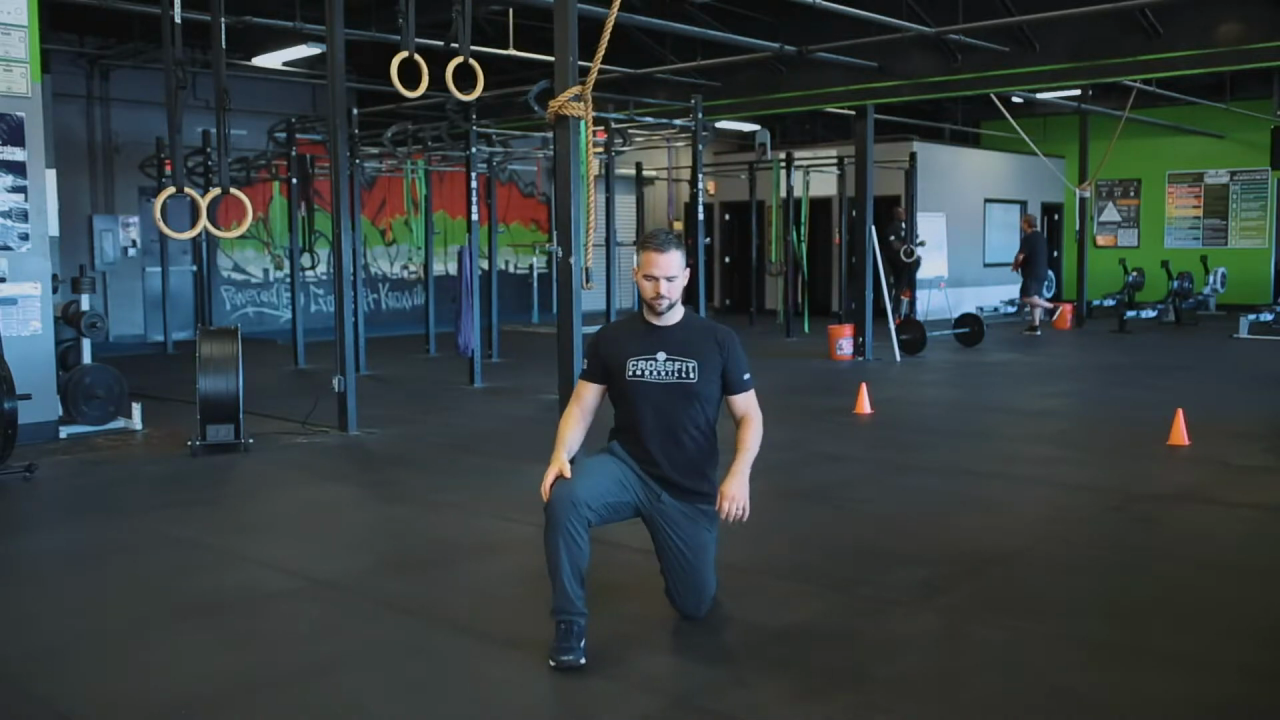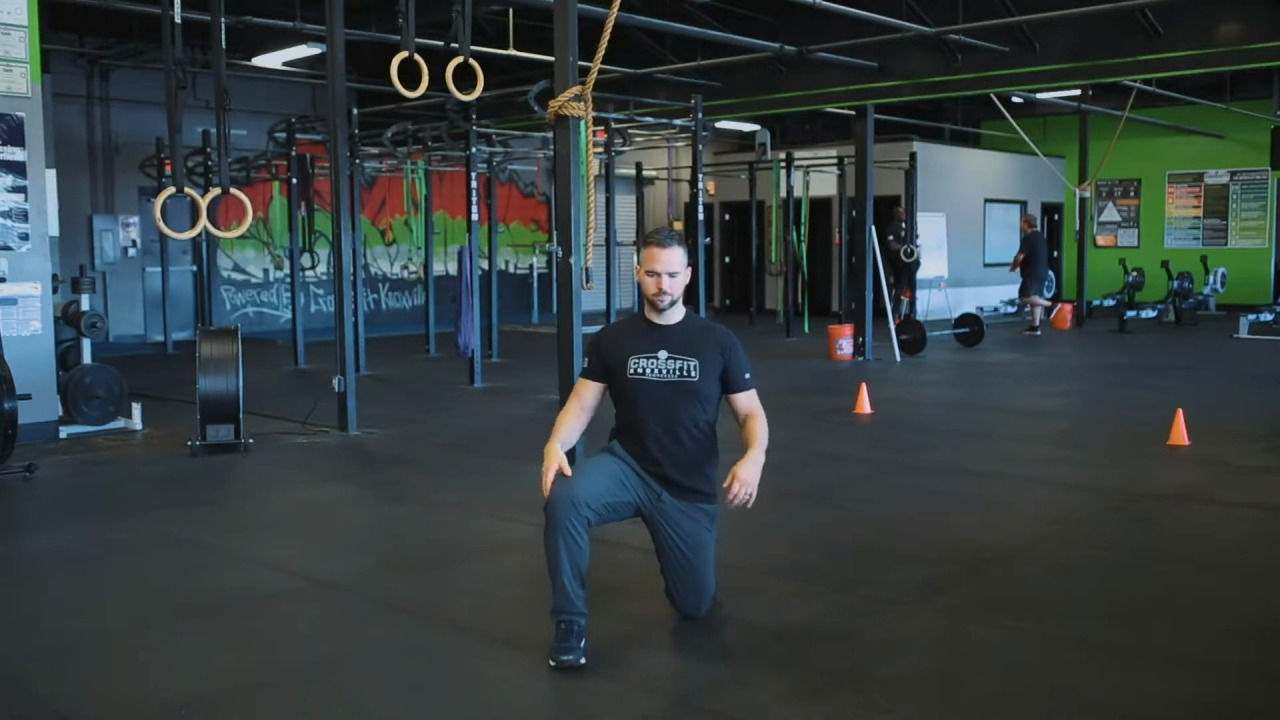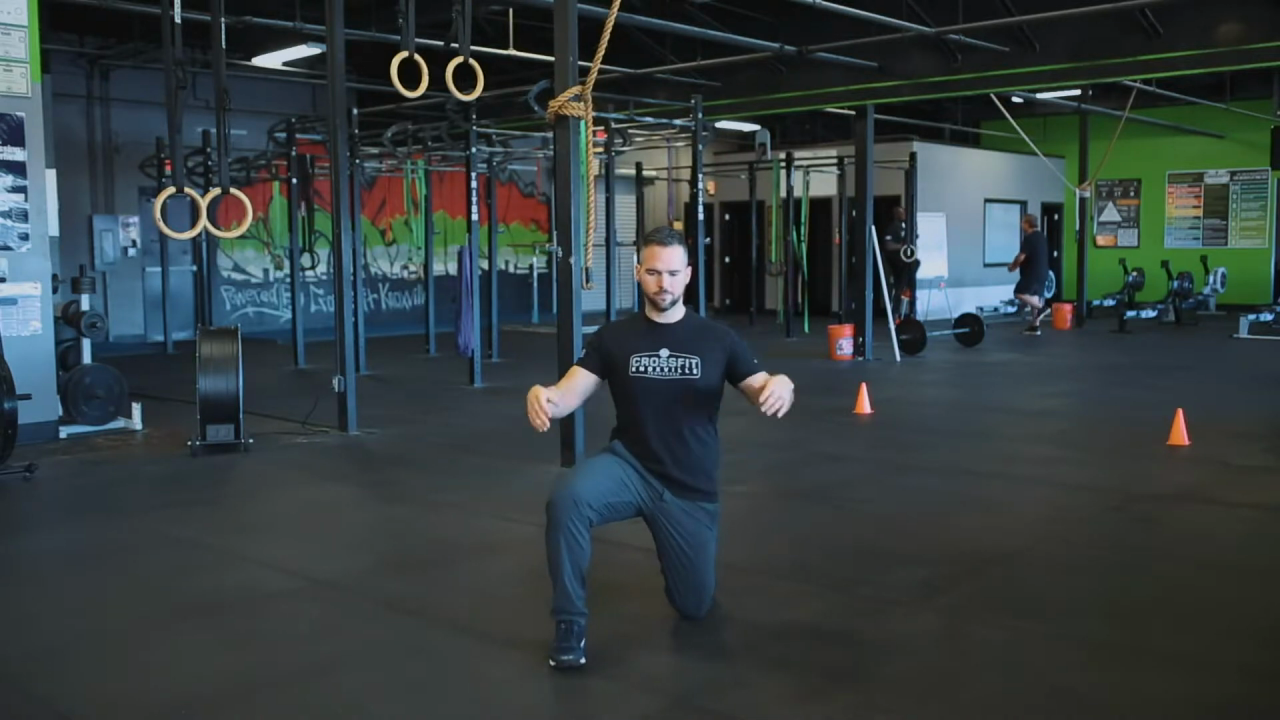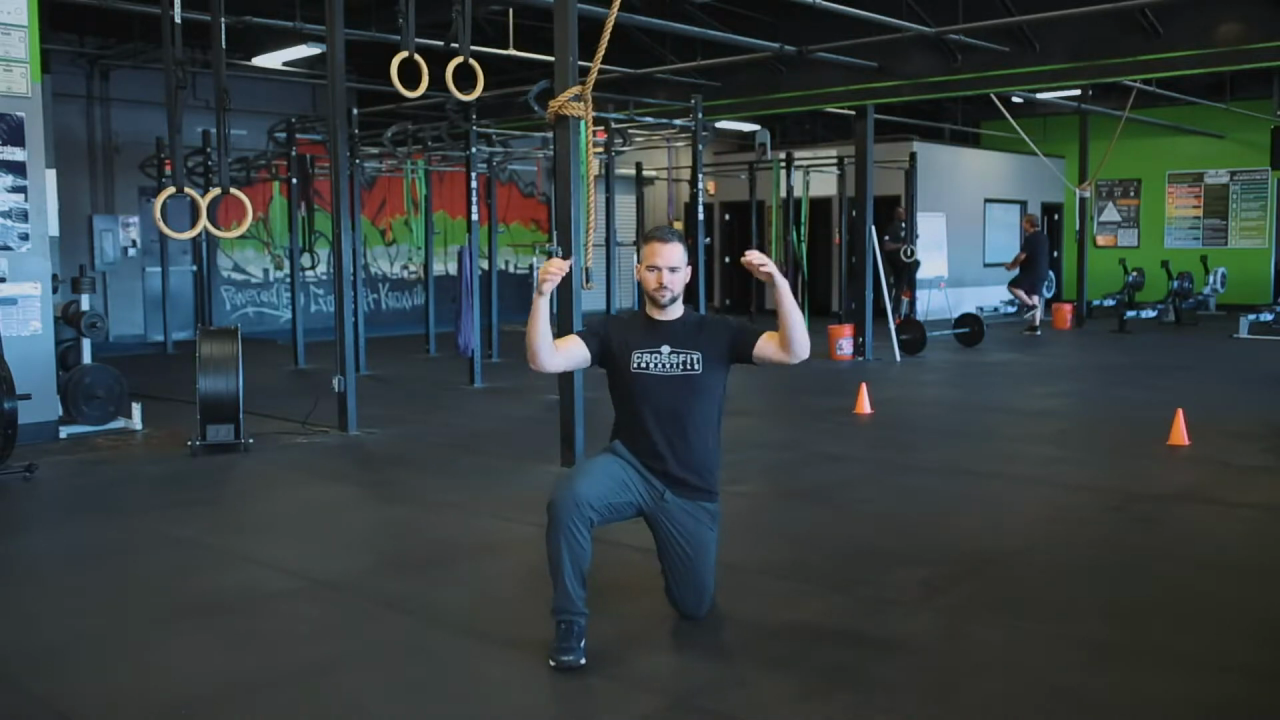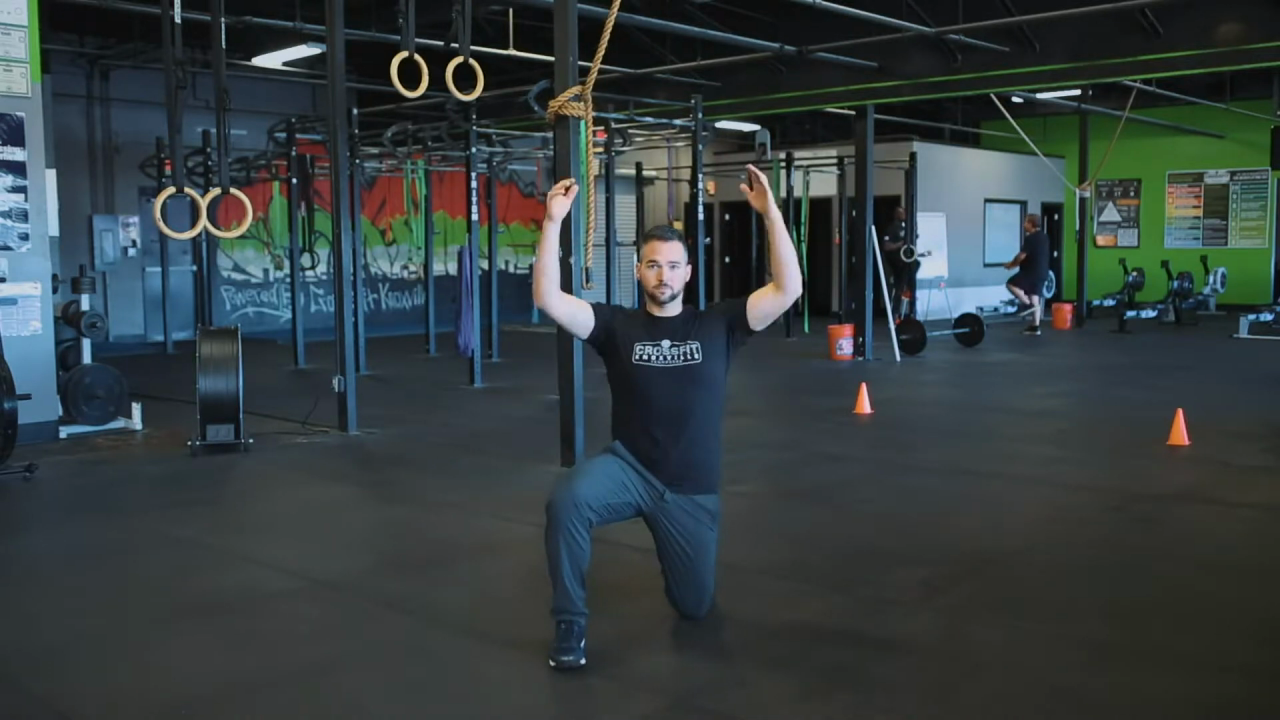
dt=0.2s
person 1, frame 1
left shoulder: (718, 341)
right shoulder: (610, 339)
left elbow: (749, 416)
right elbow: (581, 407)
left wrist: (739, 473)
right wrist: (560, 455)
left hip: (690, 486)
right hip: (625, 466)
left knee: (695, 606)
right knee: (563, 500)
left ankle: (680, 552)
right ankle: (569, 624)
person 1, frame 2
left shoulder: (718, 341)
right shoulder: (612, 339)
left elbow: (751, 413)
right elbow: (580, 405)
left wrist: (754, 456)
right wrist: (555, 445)
left hip: (690, 486)
right hip: (626, 466)
left knee: (695, 606)
right knee: (564, 500)
left ankle: (677, 554)
right ankle: (569, 624)
person 1, frame 3
left shoulder: (718, 339)
right shoulder: (613, 337)
left elbow: (764, 393)
right elbow: (568, 395)
left wrist: (782, 386)
right wrist: (541, 395)
left hip: (691, 486)
right hip: (628, 466)
left knee: (694, 606)
right knee: (566, 500)
left ankle: (678, 556)
right ankle: (570, 624)
person 1, frame 4
left shoulder: (719, 332)
right shoulder: (614, 331)
left elbow: (796, 352)
right elbow: (544, 359)
left wrist: (777, 282)
right wrist: (543, 295)
left hip: (691, 486)
right hip: (629, 465)
left knee: (694, 606)
right knee: (567, 501)
left ankle: (675, 559)
right ankle: (570, 625)
person 1, frame 5
left shoulder: (718, 323)
right shoulder: (616, 326)
left elbow: (789, 290)
right elbow: (548, 300)
left wrist: (769, 210)
right wrist: (552, 222)
left hip: (691, 488)
right hip: (628, 465)
left knee: (693, 606)
right knee: (566, 502)
left ankle: (674, 556)
right ankle: (569, 623)
